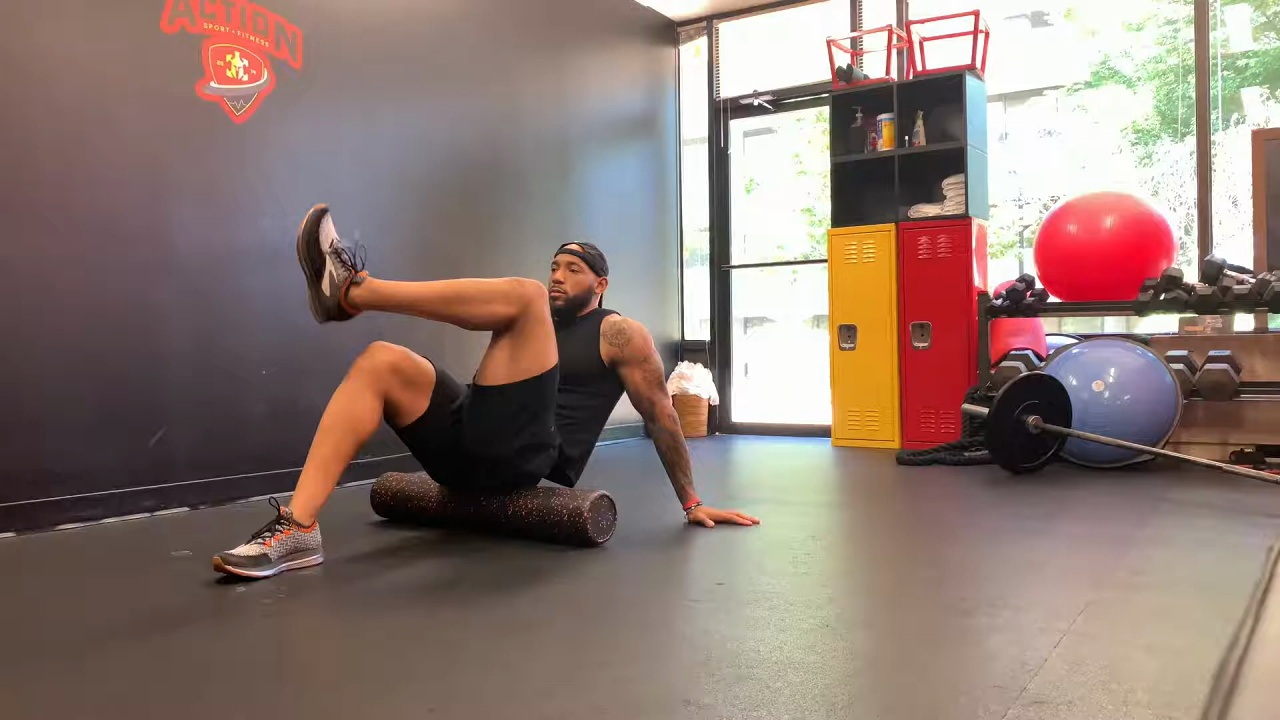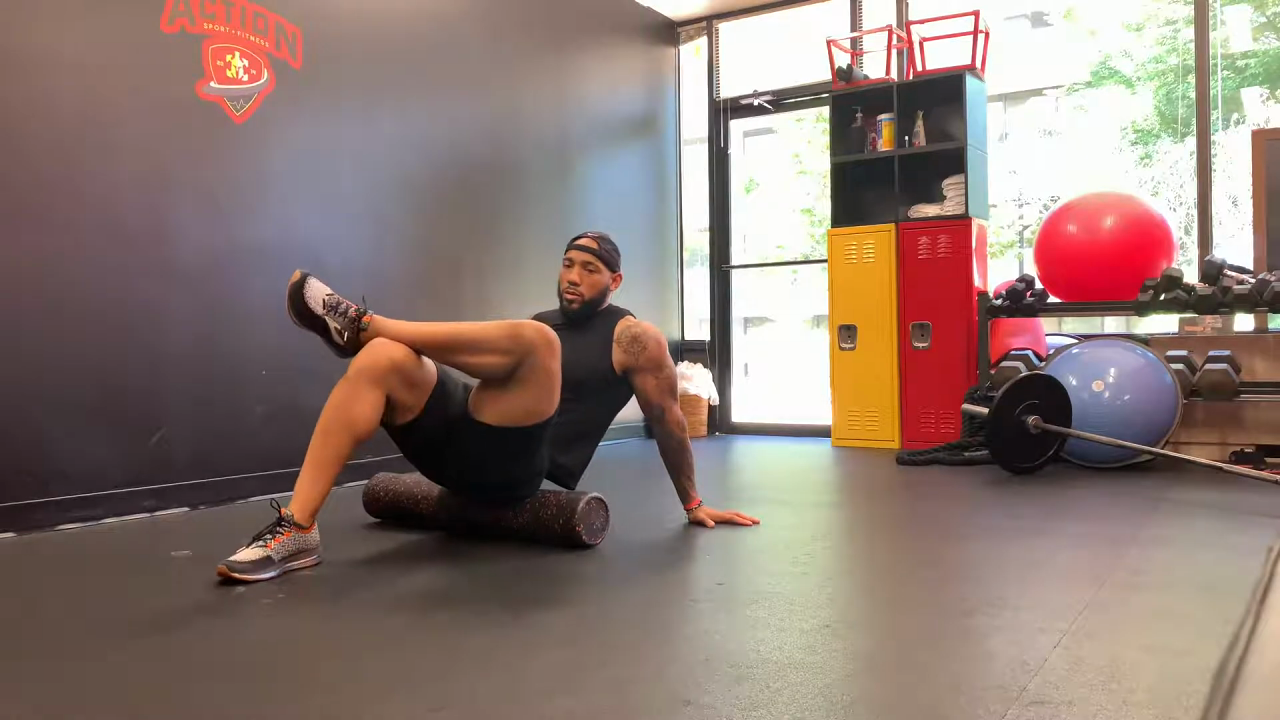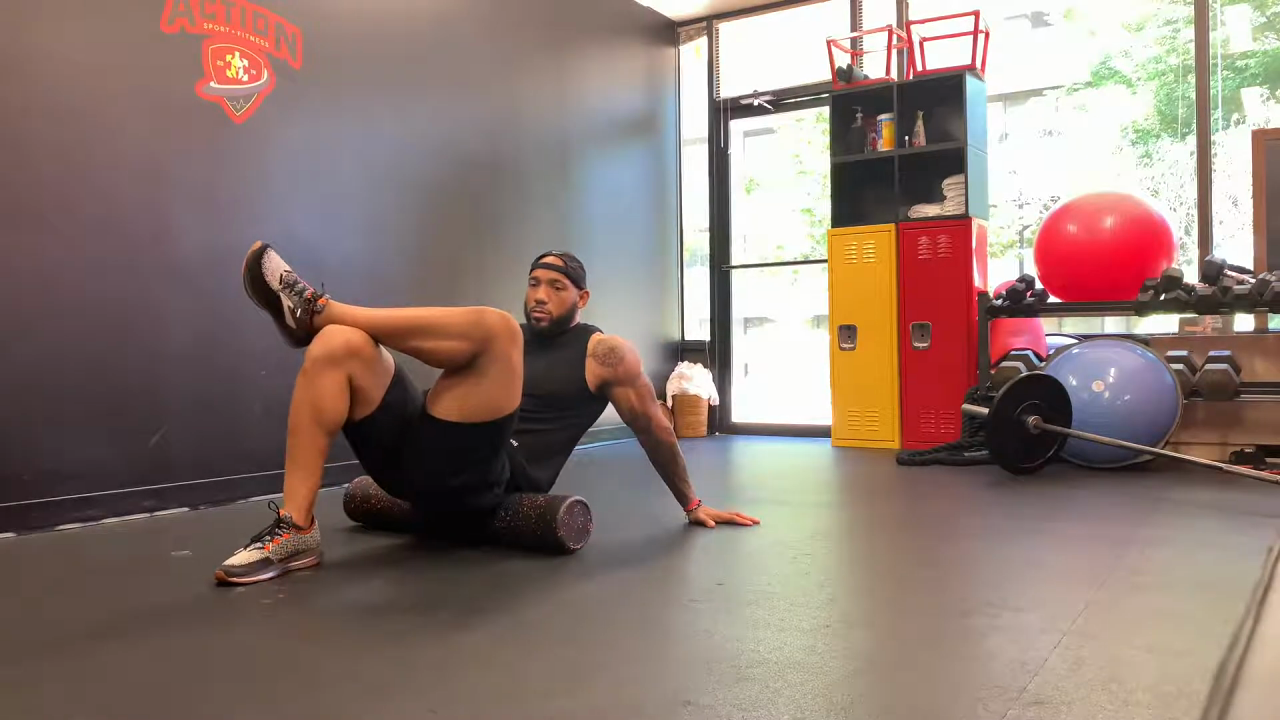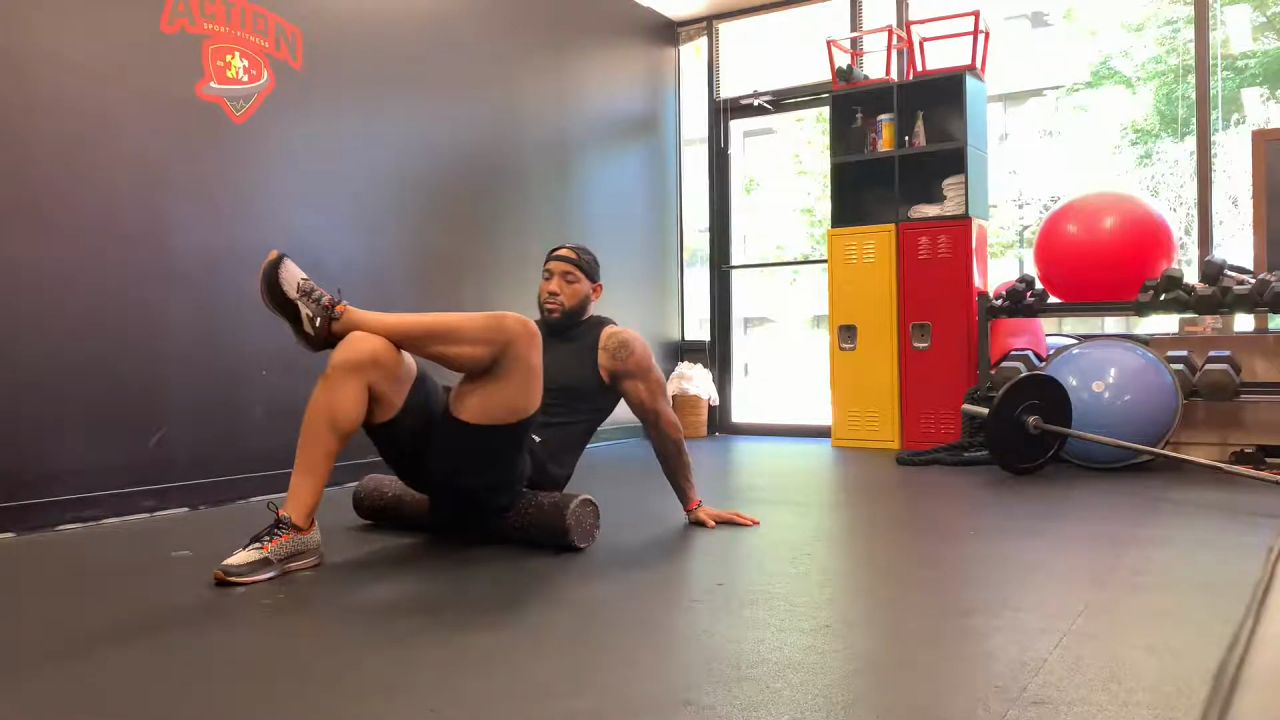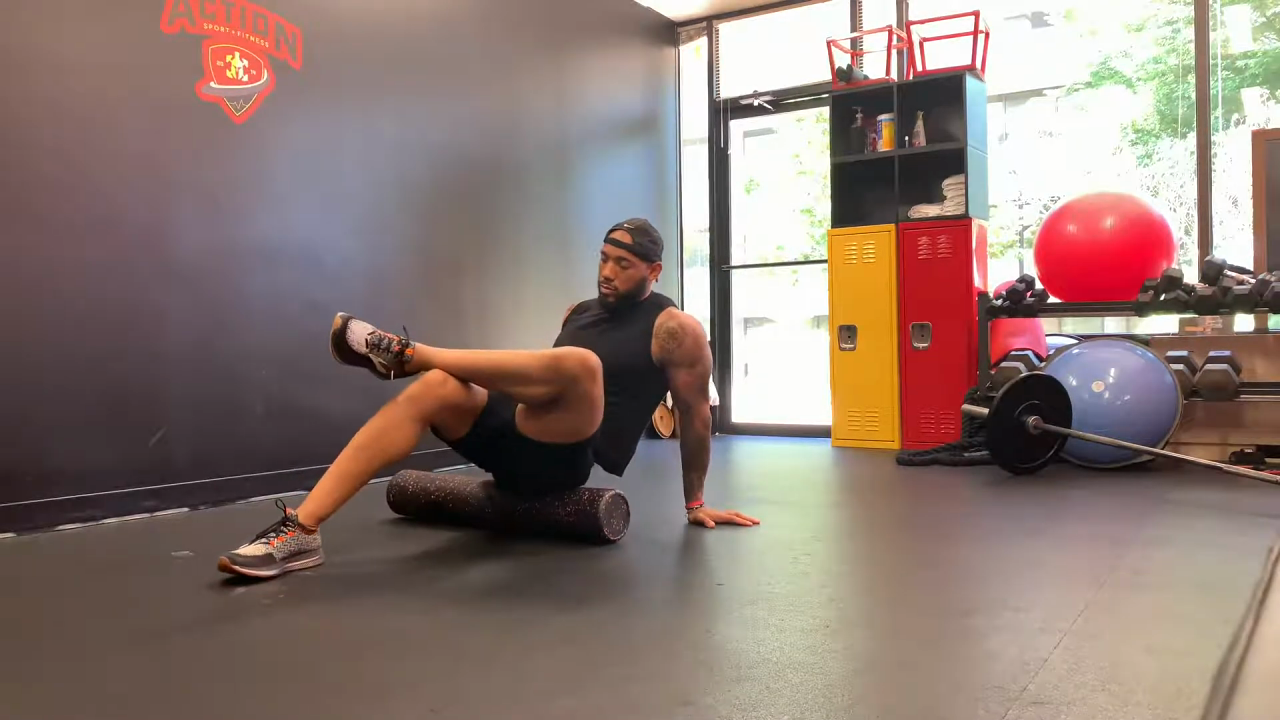
dt=1s
person 1, frame 1
left shoulder: (620, 335)
right shoulder: (544, 330)
left elbow: (660, 414)
left wrist: (691, 502)
left hip: (519, 452)
right hip: (471, 449)
left knee: (524, 296)
right knee: (382, 361)
left ankle: (350, 290)
right ankle: (298, 528)
person 1, frame 2
left shoulder: (633, 338)
right shoulder: (541, 322)
left elbow: (667, 420)
left wrist: (693, 503)
left hip: (513, 466)
right hip: (461, 441)
left knee: (534, 341)
right knee: (382, 358)
left ankle: (362, 324)
right ankle: (297, 529)
person 1, frame 3
left shoulder: (605, 353)
right shoulder: (513, 343)
left elbow: (654, 428)
left wrist: (692, 504)
left hip: (475, 476)
right hip: (422, 454)
left knee: (492, 327)
right knee: (338, 347)
left ankle: (315, 309)
right ankle: (295, 529)
person 1, frame 4
left shoulder: (616, 345)
right shoulder: (532, 337)
left elbow: (662, 421)
left wrist: (692, 502)
left hip: (495, 469)
right hip: (441, 451)
left knee: (514, 331)
right knee: (362, 353)
left ankle: (336, 315)
right ankle: (295, 530)
person 1, frame 5
left shoulder: (674, 329)
right shoulder: (579, 312)
left elbow: (695, 414)
left wrist: (695, 503)
left hip: (564, 456)
right hip: (515, 432)
left knee: (580, 363)
right knee: (434, 390)
left ankle: (408, 352)
right ankle: (301, 530)
